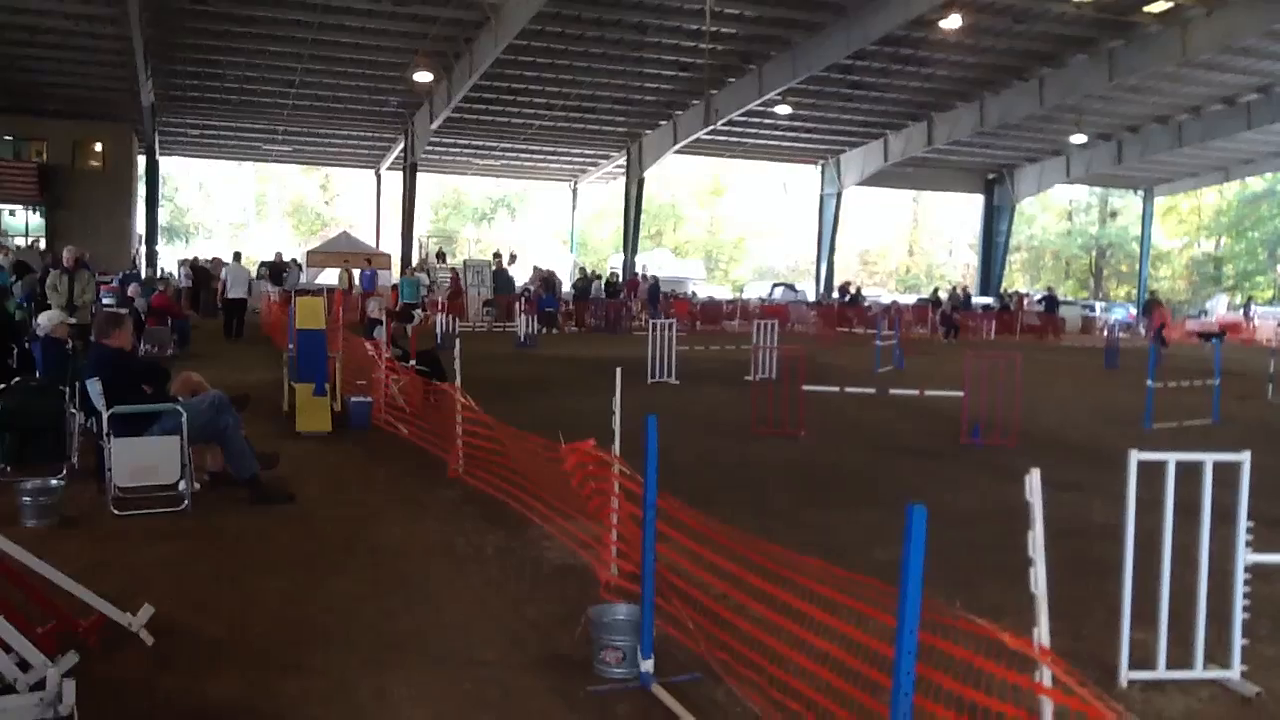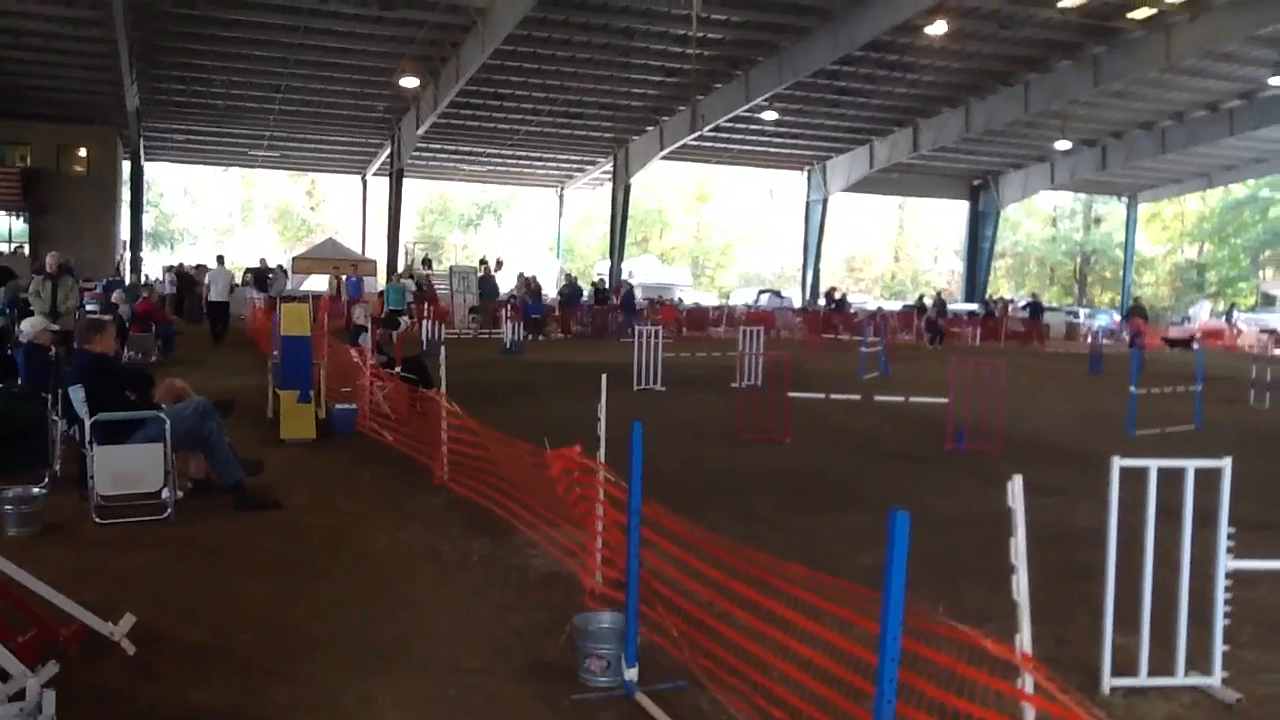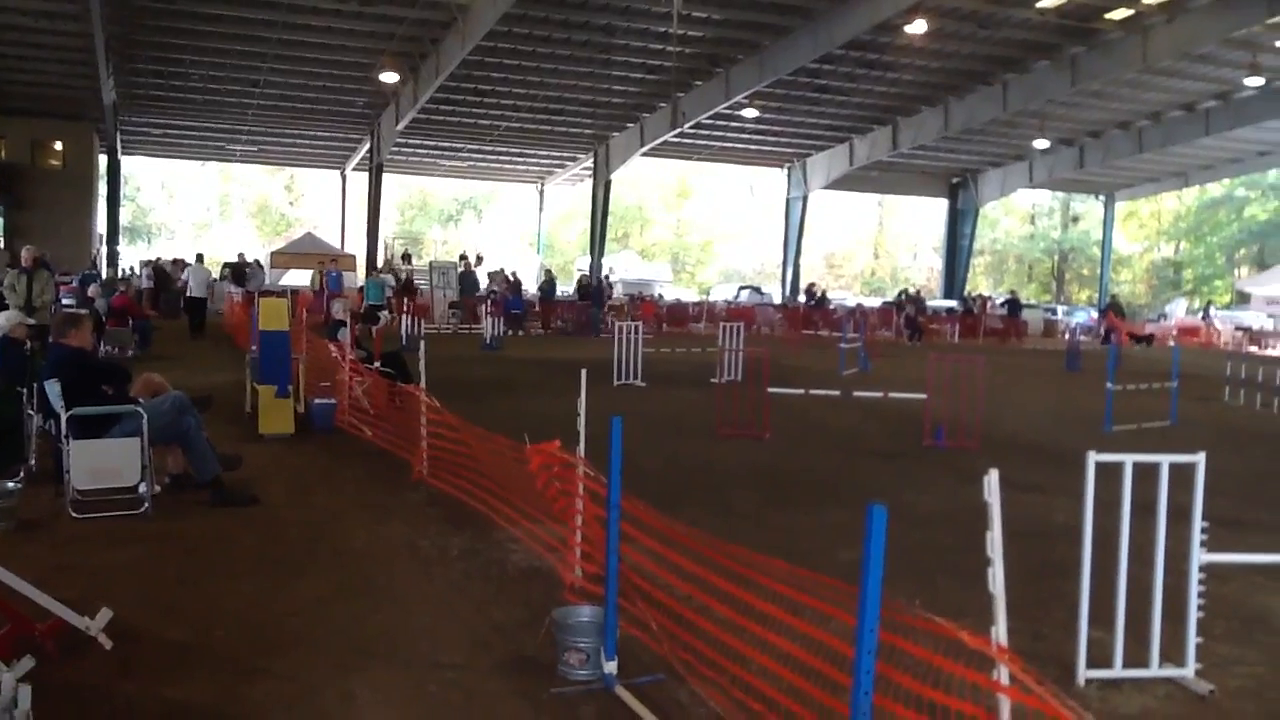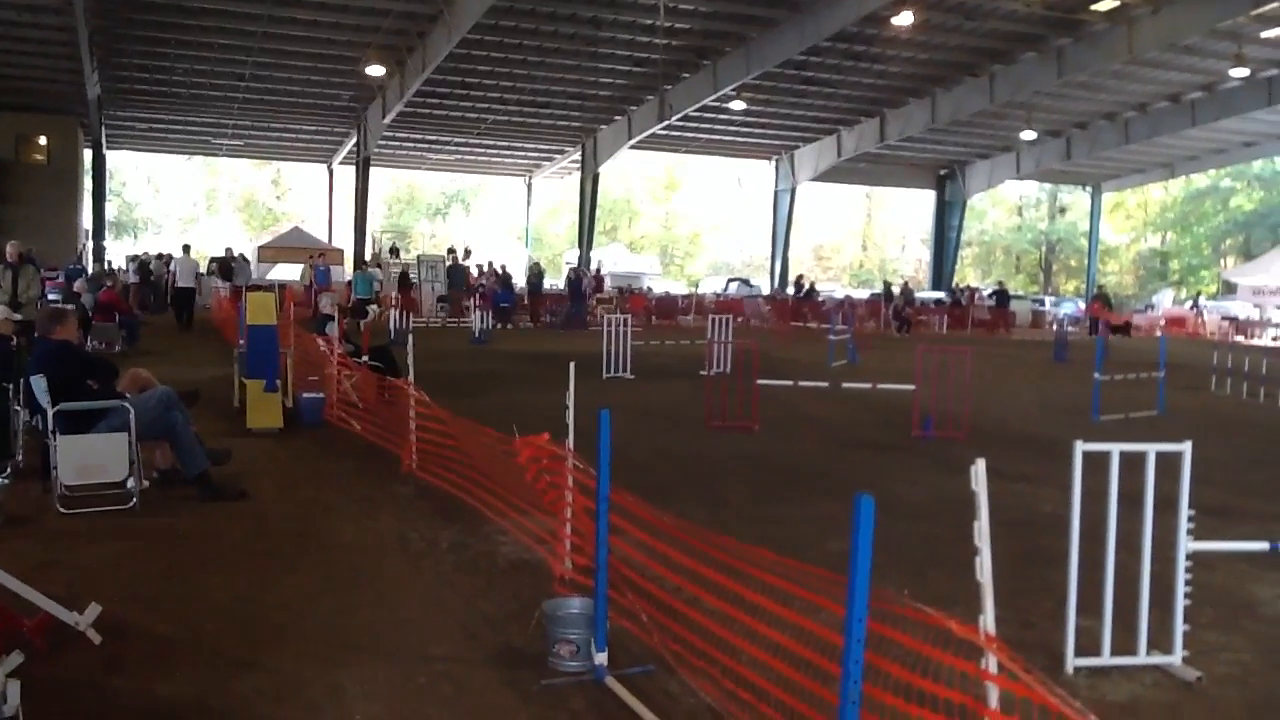
dt=0.3s
person 1, frame 1
left shoulder: (97, 357)
right shoulder: (114, 358)
right elbow: (162, 376)
left hip: (137, 426)
right hip: (148, 427)
left knee: (223, 420)
right knee: (218, 400)
left ankle: (253, 482)
person 1, frame 2
left shoulder: (79, 363)
right shoulder: (97, 363)
right elbow: (145, 382)
left hip: (119, 434)
right hip: (131, 435)
left knee: (207, 428)
right knee: (201, 406)
left ankle: (238, 491)
right ankle: (234, 463)
person 1, frame 3
left shoulder: (56, 357)
right shoulder: (73, 357)
right elbow: (122, 376)
left hip: (96, 428)
right hip: (108, 430)
left knee: (185, 422)
right knee: (179, 401)
left ankle: (217, 487)
person 1, frame 4
left shoulder: (41, 352)
right shoulder: (60, 350)
right elbow: (109, 371)
left hip: (82, 424)
right hip: (95, 425)
left knee: (172, 418)
right knee: (166, 396)
left ankle: (205, 483)
right ankle: (200, 452)
